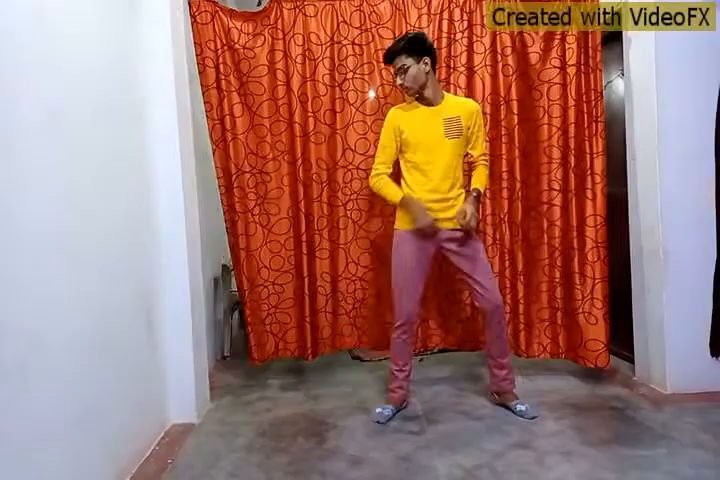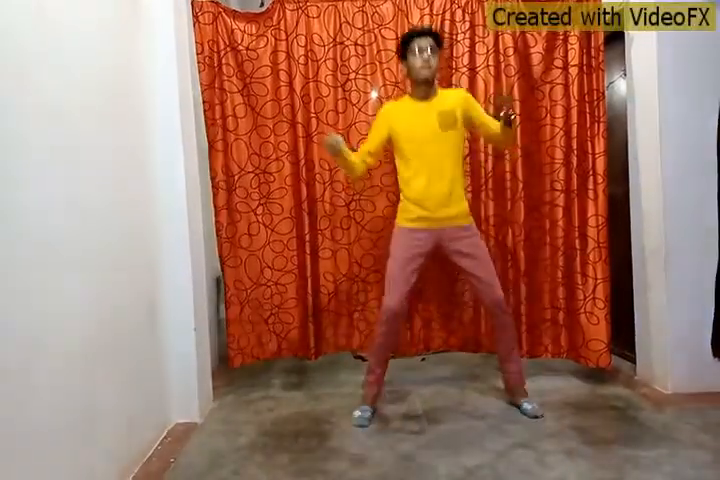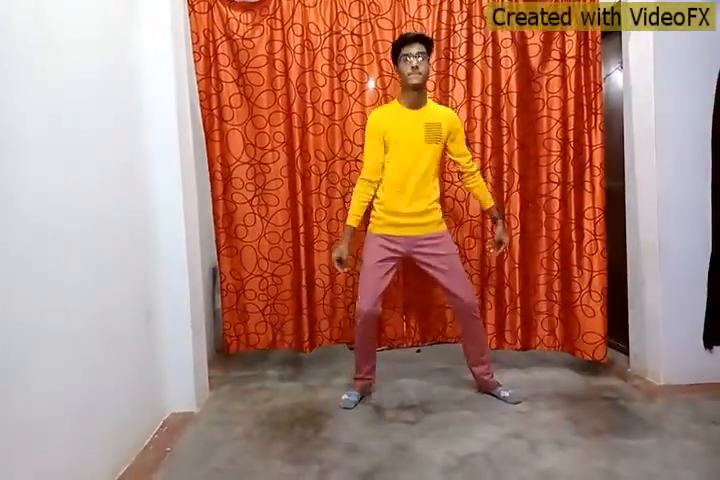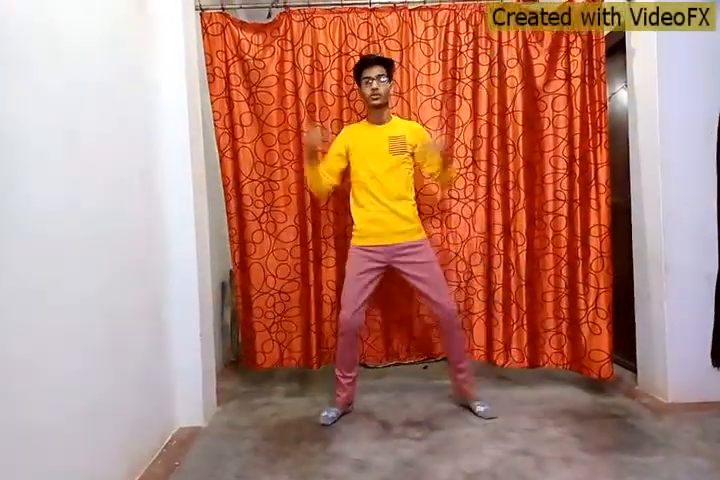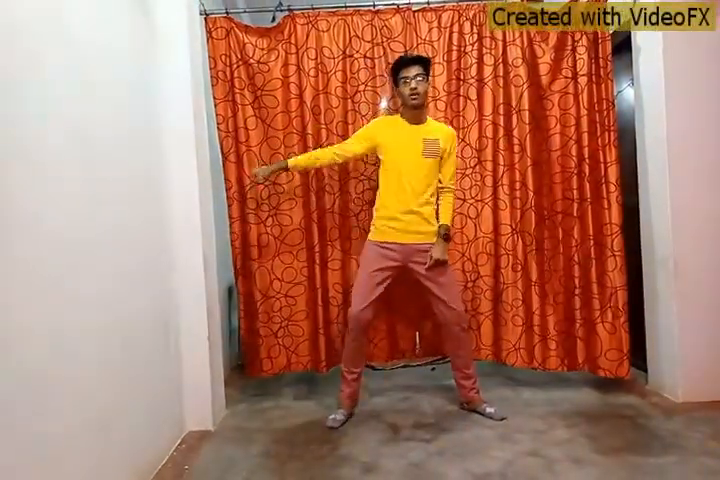
dt=0.7s
person 1, frame 1
left shoulder: (468, 109)
right shoulder: (397, 117)
left elbow: (481, 164)
right elbow: (378, 177)
left wrist: (472, 200)
right wrist: (410, 202)
left hip: (458, 225)
right hip: (412, 227)
left knee: (492, 303)
right knee: (405, 313)
left ankle: (504, 391)
right ankle: (397, 395)
person 1, frame 2
left shoulder: (460, 100)
right shoulder: (390, 112)
left elbow: (500, 140)
right elbow: (360, 165)
left wrist: (506, 122)
right wrist: (341, 152)
left hip: (459, 222)
right hip: (412, 225)
left knee: (496, 301)
right knee: (393, 308)
left ankle: (516, 389)
right ankle: (370, 396)
person 1, frame 3
left shoulder: (448, 118)
right shoulder: (380, 119)
left elbow: (467, 171)
right elbow: (369, 179)
left wrist: (496, 216)
right wrist: (346, 235)
left hip: (431, 232)
right hip: (384, 233)
left knee: (467, 304)
right knee: (367, 309)
left ankle: (485, 378)
right ankle: (362, 382)
person 1, frame 4
left shoulder: (413, 132)
right shoulder: (348, 137)
left elbow: (435, 185)
right elbow: (321, 187)
left wrist: (439, 163)
right wrist: (313, 153)
left hip: (410, 241)
right hip: (365, 245)
left knee: (447, 312)
right knee: (349, 320)
left ankle: (466, 392)
right ankle: (343, 398)
person 1, frame 5
left shoulder: (446, 135)
right shoulder: (381, 128)
left elbow: (447, 191)
right elbow: (335, 154)
left wrist: (442, 237)
right wrist: (282, 165)
left hip: (427, 243)
right hip: (383, 241)
left knee: (454, 318)
right knee: (358, 316)
left ankle: (470, 396)
right ankle: (347, 399)
